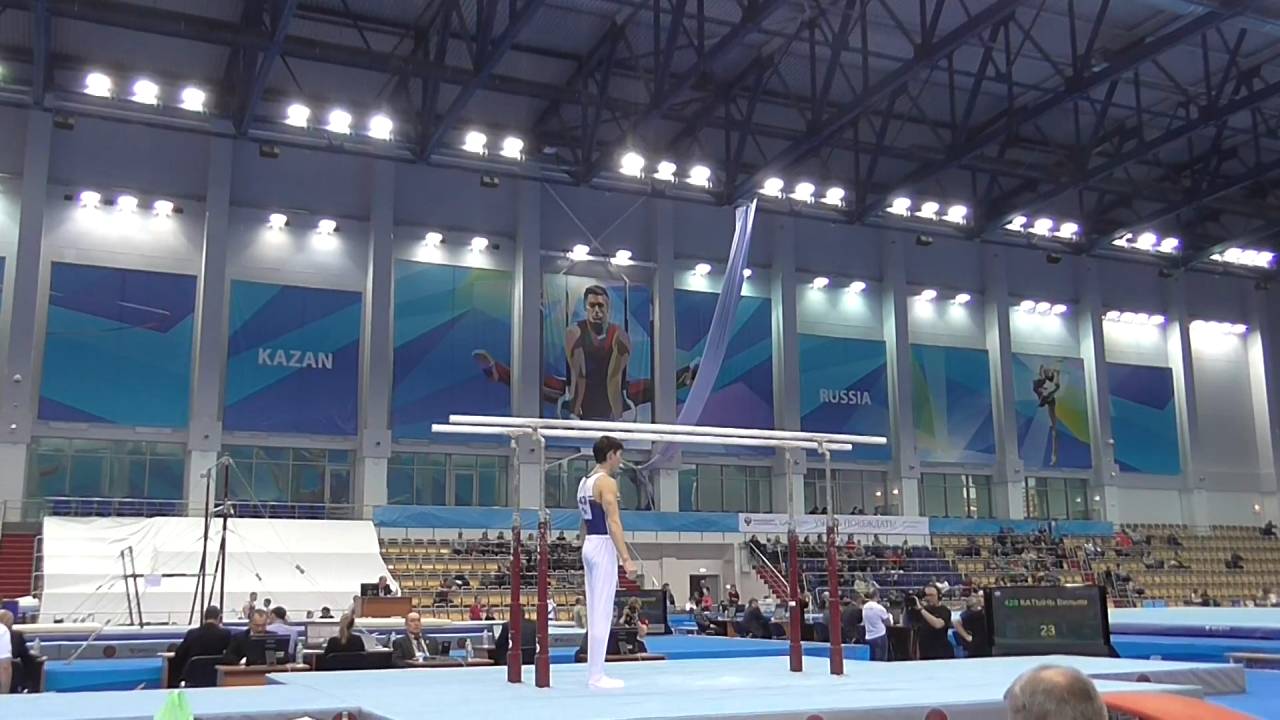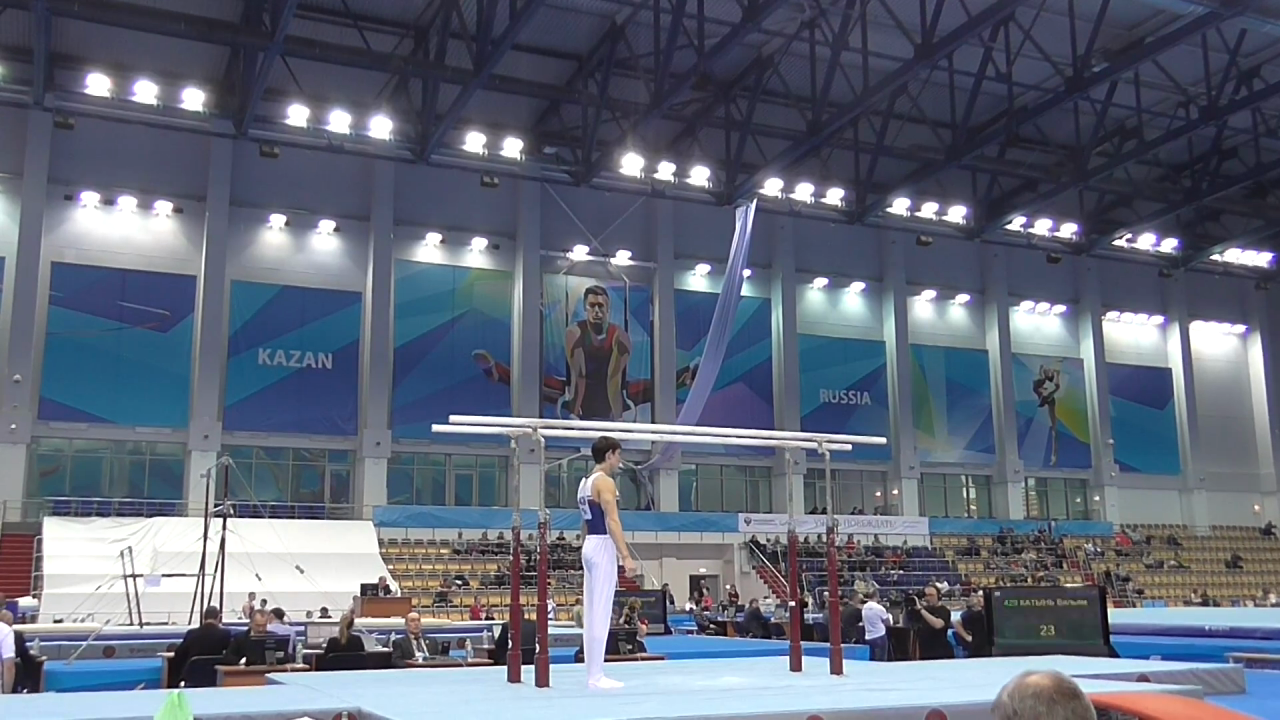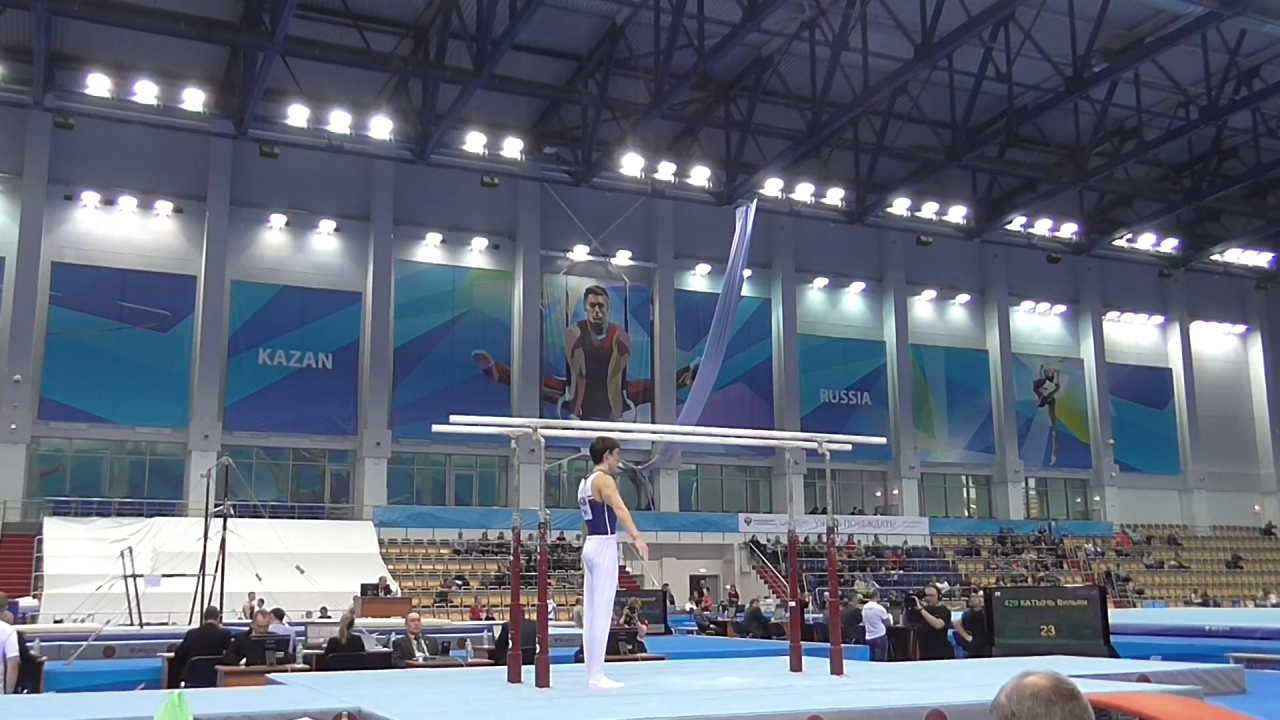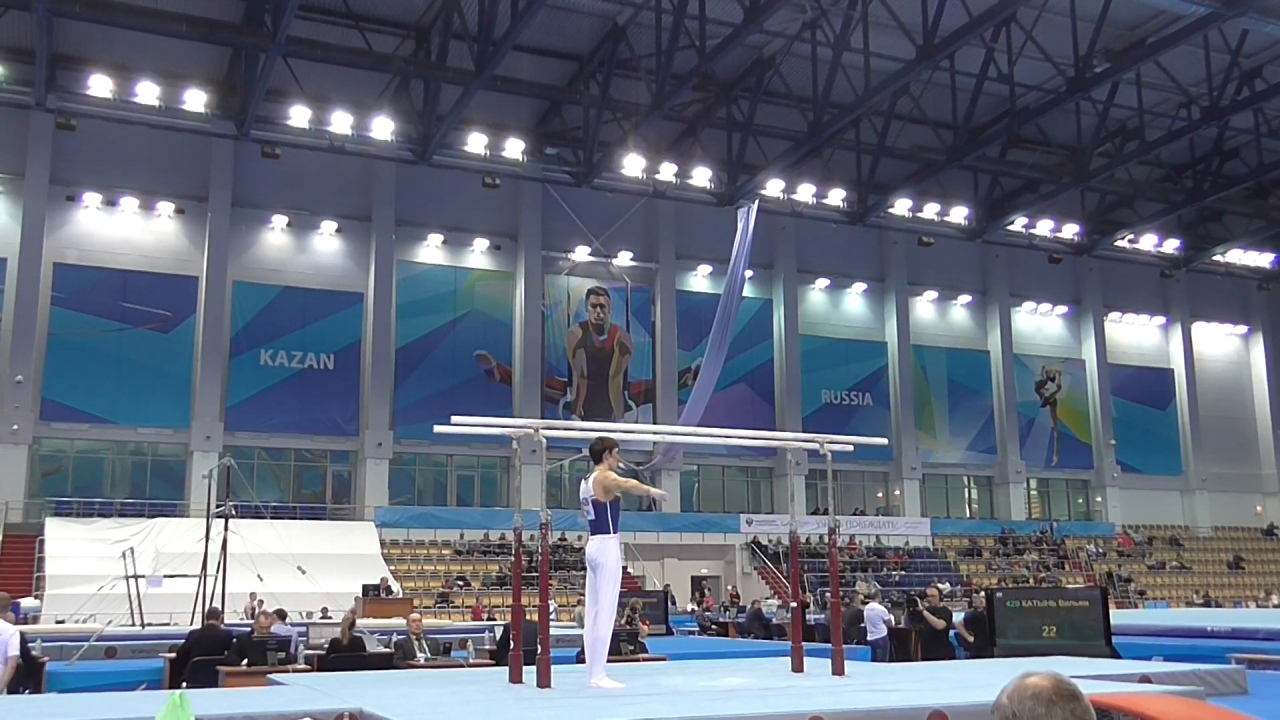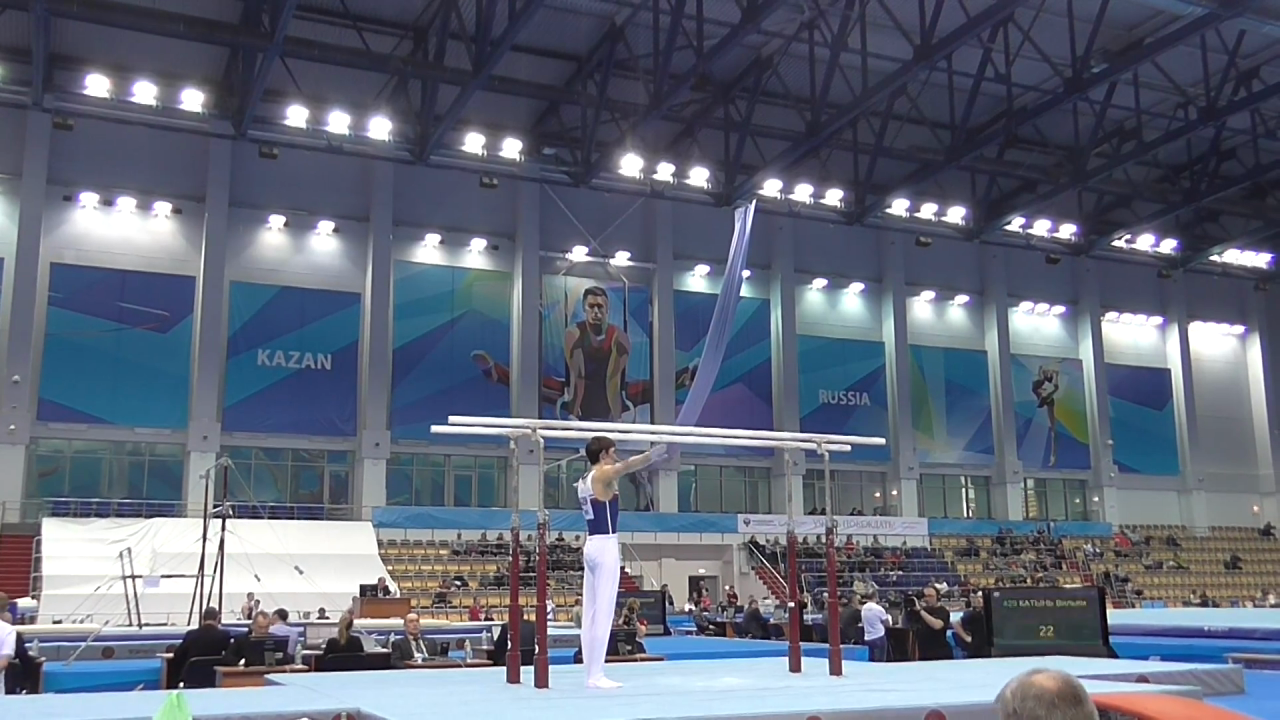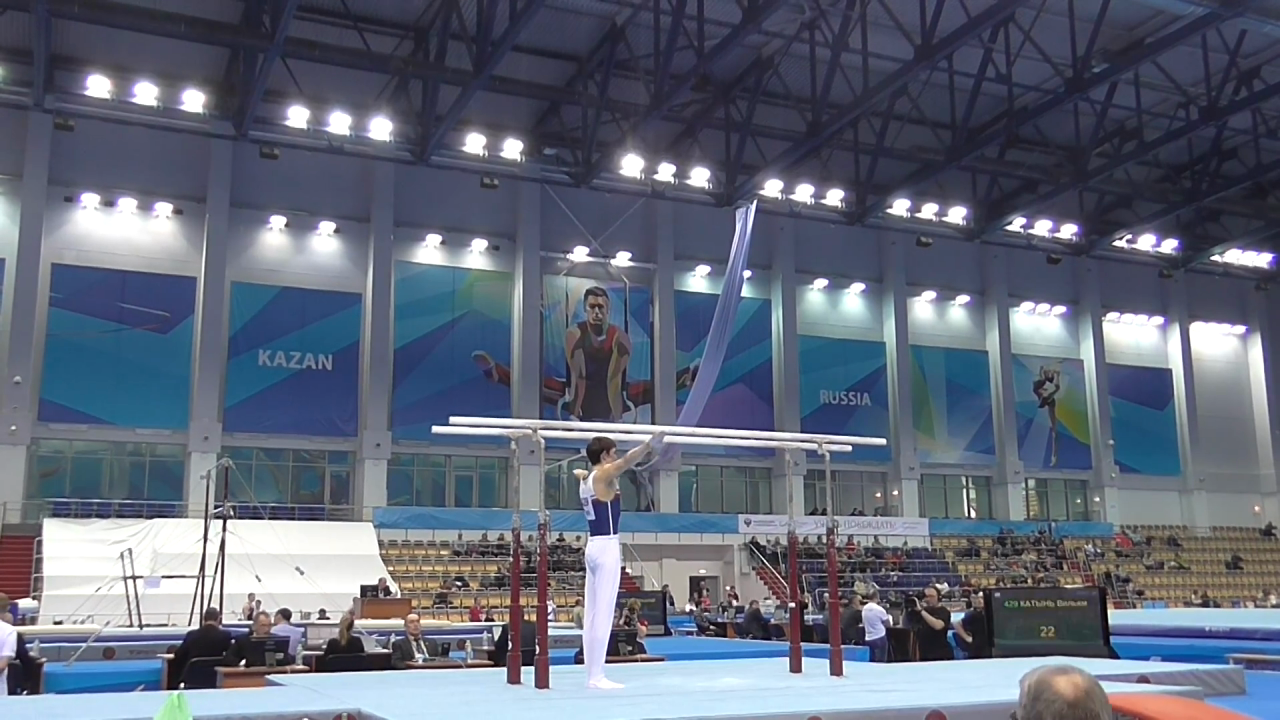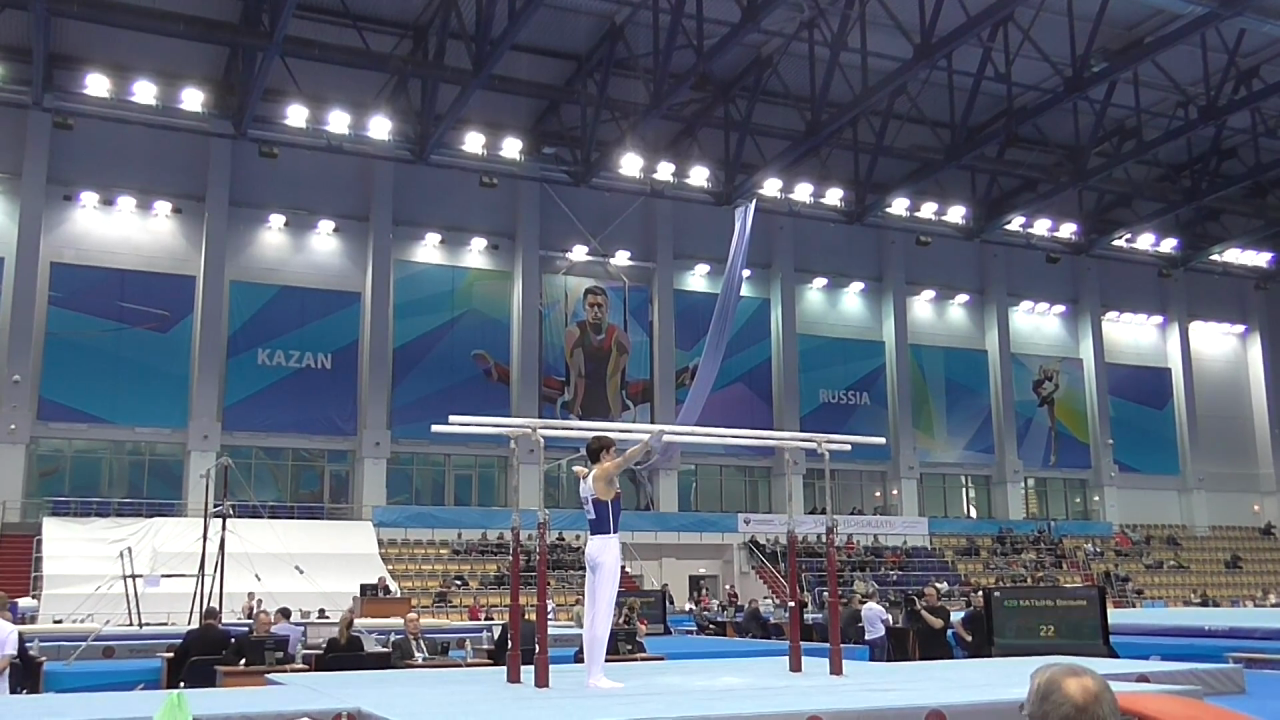
dt=0.2s
person 1, frame 1
left shoulder: (585, 482)
right shoulder: (606, 482)
right elbow: (613, 522)
right wrist: (626, 557)
left hip: (589, 545)
right hip: (603, 546)
left knee: (597, 613)
right knee: (601, 614)
left ankle: (596, 671)
right ankle: (596, 676)
person 1, frame 2
left shoulder: (585, 482)
right shoulder: (604, 481)
right elbow: (612, 520)
right wrist: (625, 555)
left hip: (589, 545)
right hip: (603, 546)
left knee: (592, 613)
right knee: (601, 614)
left ankle: (594, 673)
right ankle: (596, 676)
person 1, frame 3
left shoulder: (586, 482)
right shoulder: (603, 479)
right elbow: (619, 509)
right wrist: (637, 537)
left hip: (590, 546)
right hip: (604, 546)
left knee: (593, 613)
right knee: (602, 613)
left ankle: (593, 673)
right ankle: (597, 676)
person 1, frame 4
left shoulder: (587, 481)
right shoulder: (604, 477)
right elbow: (627, 484)
right wrist: (650, 490)
left hip: (593, 545)
right hip: (607, 545)
left knee: (594, 612)
right knee: (606, 612)
left ankle: (594, 673)
right ankle: (598, 676)
person 1, frame 5
left shoulder: (585, 480)
right shoulder: (602, 474)
right elbow: (627, 465)
right wrist: (649, 456)
left hip: (591, 545)
right hip: (605, 545)
left knee: (591, 612)
right knee: (603, 612)
left ankle: (592, 673)
right ankle: (596, 675)
person 1, frame 6
left shoulder: (586, 479)
right shoulder: (603, 475)
right elbow: (626, 460)
right wrist: (648, 445)
left hip: (593, 546)
right hip: (607, 546)
left knee: (593, 613)
right knee: (603, 613)
left ankle: (593, 674)
right ankle: (597, 677)
person 1, frame 7
left shoulder: (586, 477)
right shoulder: (603, 473)
right elbow: (626, 459)
left wrist: (579, 468)
right wrist: (647, 443)
left hip: (593, 545)
right hip: (607, 546)
left knee: (593, 613)
right knee: (603, 613)
left ankle: (593, 674)
right ankle: (597, 676)
